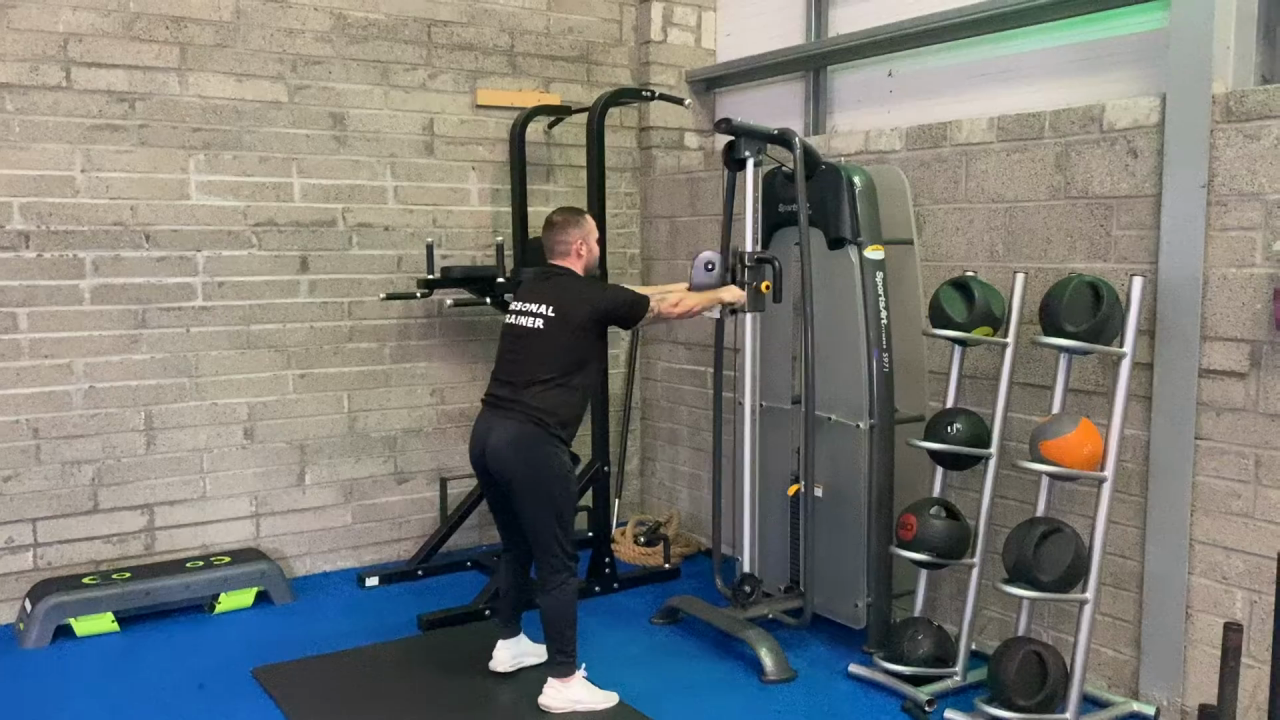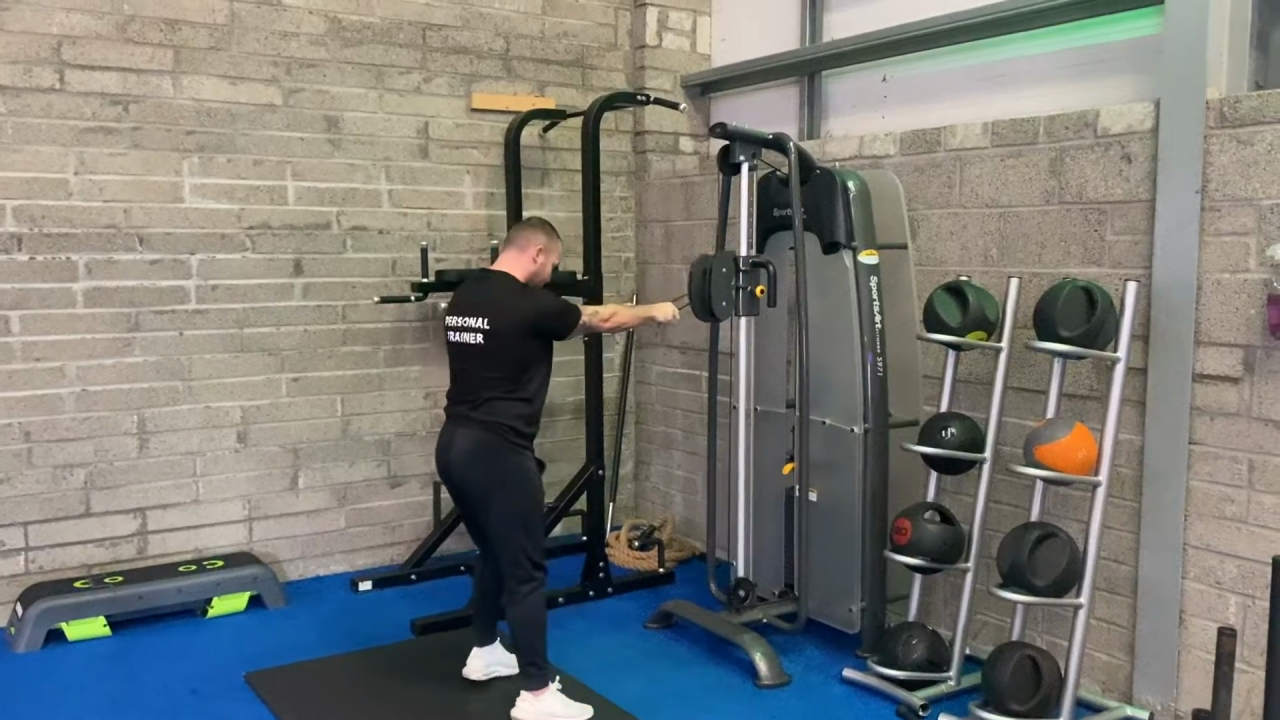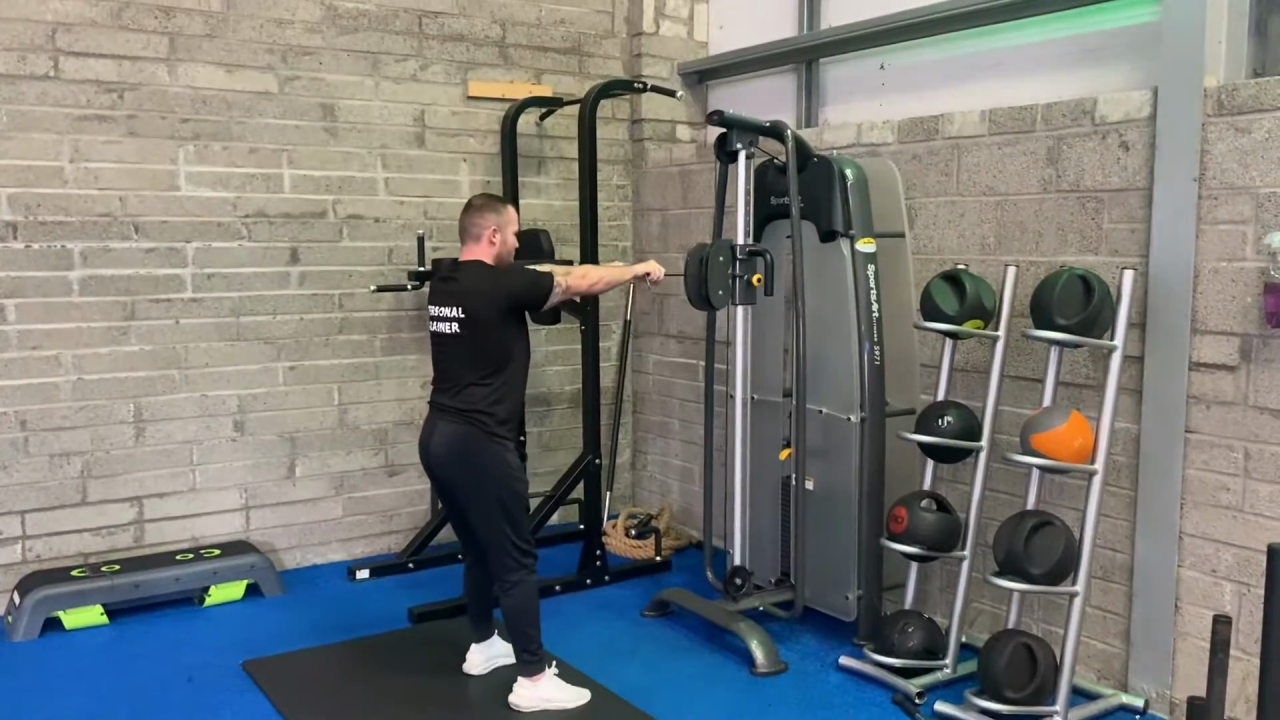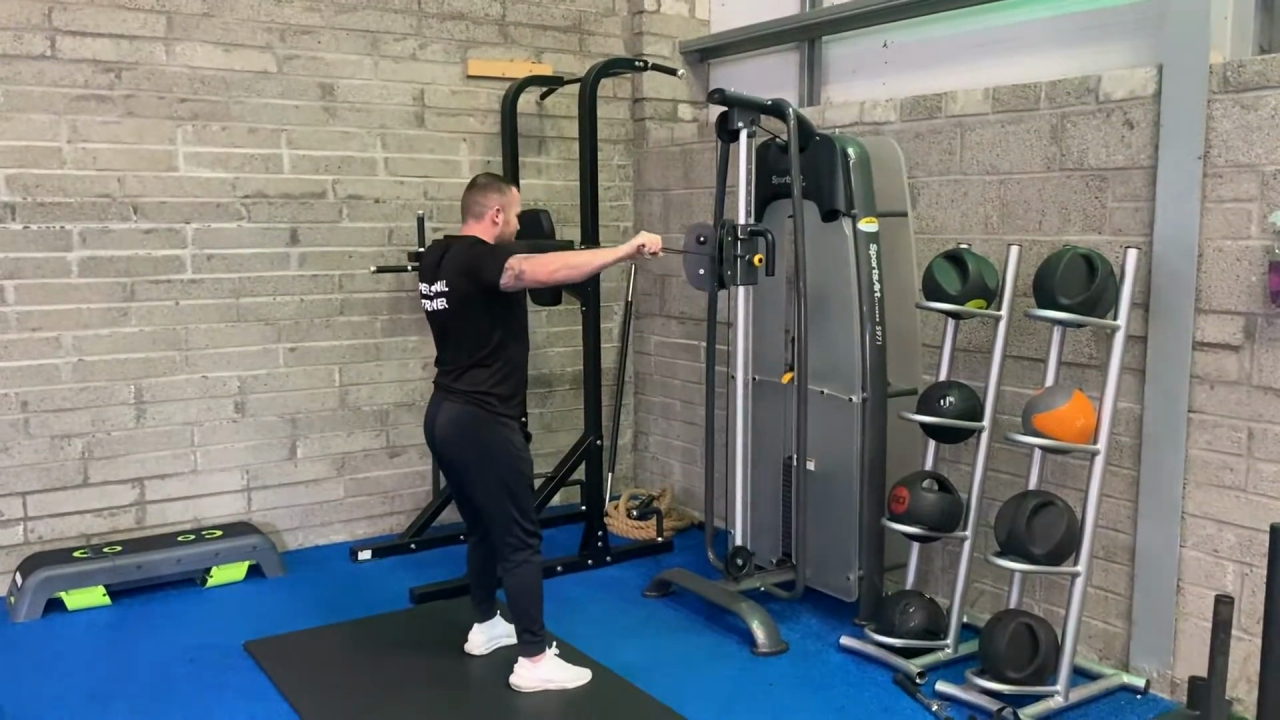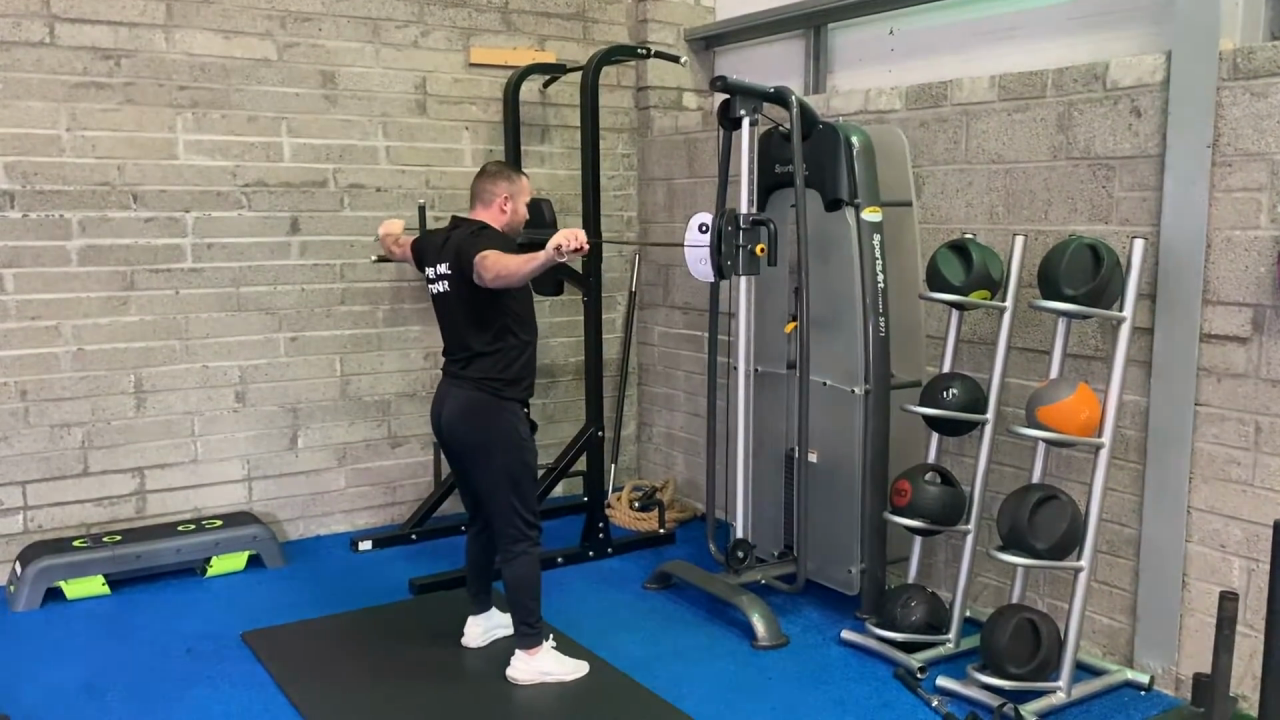
dt=1s
person 1, frame 1
left shoulder: (530, 288)
right shoulder: (590, 299)
right elbow: (670, 308)
left wrist: (686, 285)
right wrist: (721, 295)
left hip: (487, 433)
right hip: (532, 444)
left knee: (517, 546)
right knee: (556, 563)
left ankle: (509, 643)
right ankle: (563, 682)
person 1, frame 2
left shoulder: (464, 297)
right shoulder: (528, 305)
right elbow: (600, 320)
right wrist: (653, 312)
left hip: (455, 445)
right hip: (497, 453)
left knee: (494, 554)
right knee: (525, 571)
left ankle: (484, 652)
person 1, frame 3
left shoulder: (446, 284)
right shoulder: (500, 286)
left elbow: (550, 277)
right elbow: (578, 284)
left wrist: (600, 270)
right wrist: (637, 270)
left hip: (439, 437)
right hip: (479, 444)
left knee: (480, 549)
right knee: (515, 560)
left ankle: (483, 646)
right ankle: (533, 680)
person 1, frame 4
left shoulder: (438, 257)
right shoulder: (480, 261)
right elbow: (545, 269)
right wrist: (626, 249)
left hip: (445, 415)
right hip: (484, 422)
left knee: (483, 529)
right knee: (520, 540)
left ankle: (485, 626)
right ankle: (534, 661)
person 1, frame 5
left shoulder: (439, 243)
right shoulder: (482, 243)
left elbow: (396, 246)
right elbow: (496, 272)
left wrist: (391, 232)
right wrist: (549, 254)
left hip: (452, 402)
right hip: (490, 410)
left knee: (483, 519)
right knee: (519, 531)
left ankle: (480, 618)
right ankle: (530, 653)
